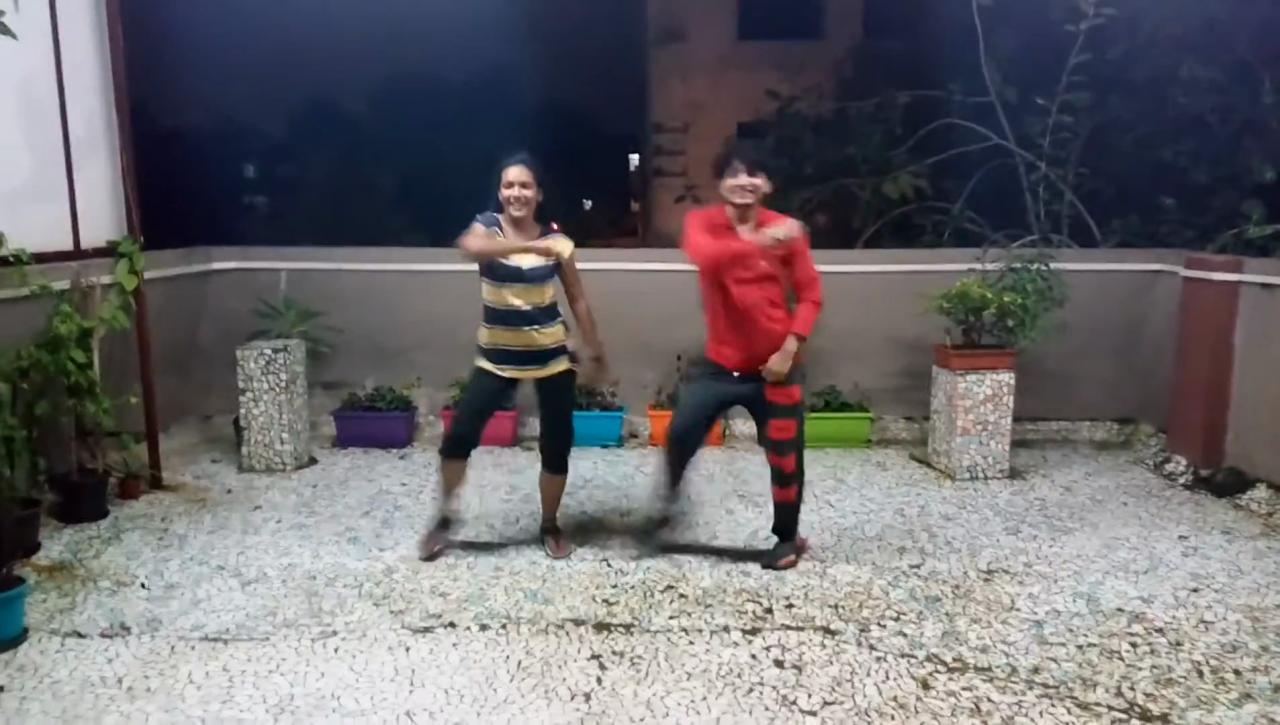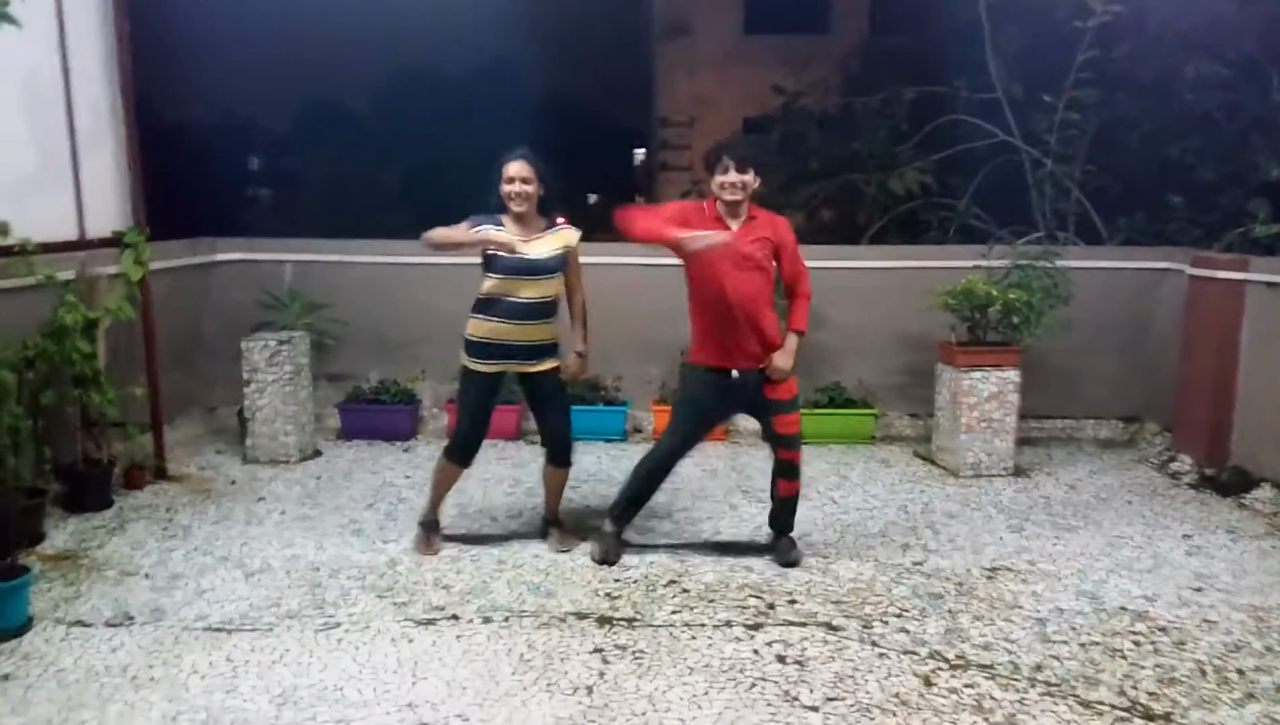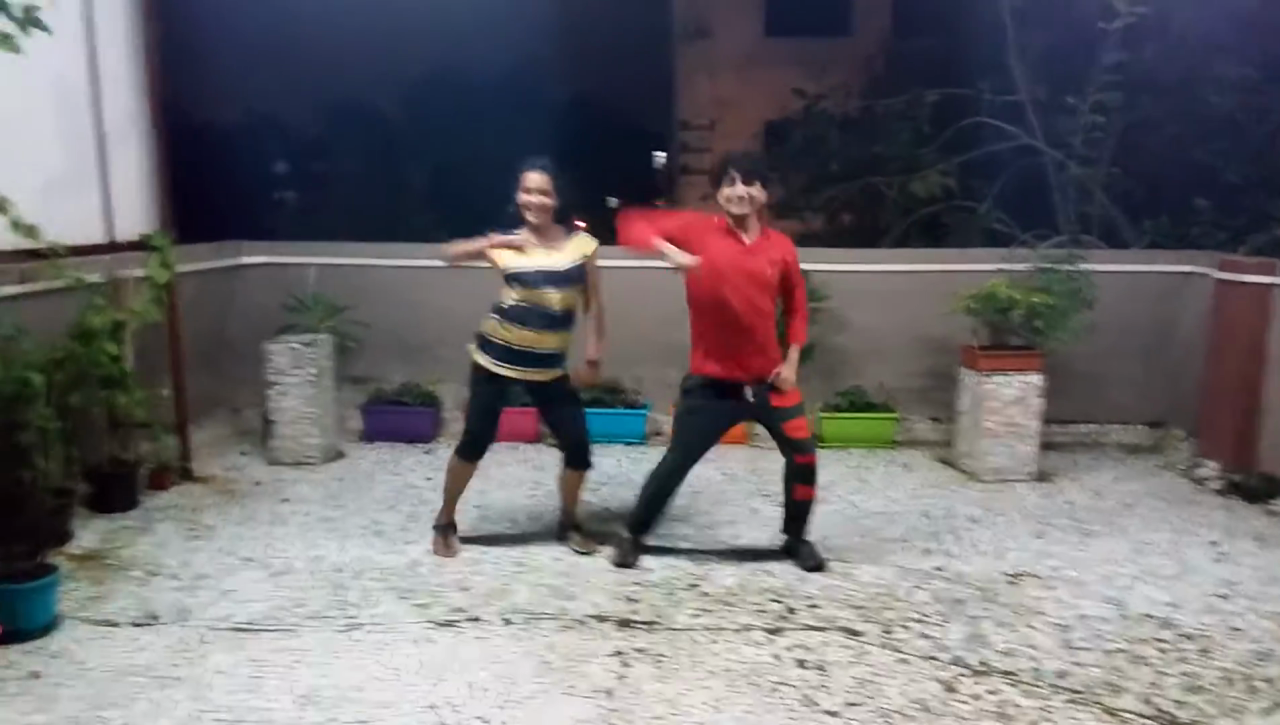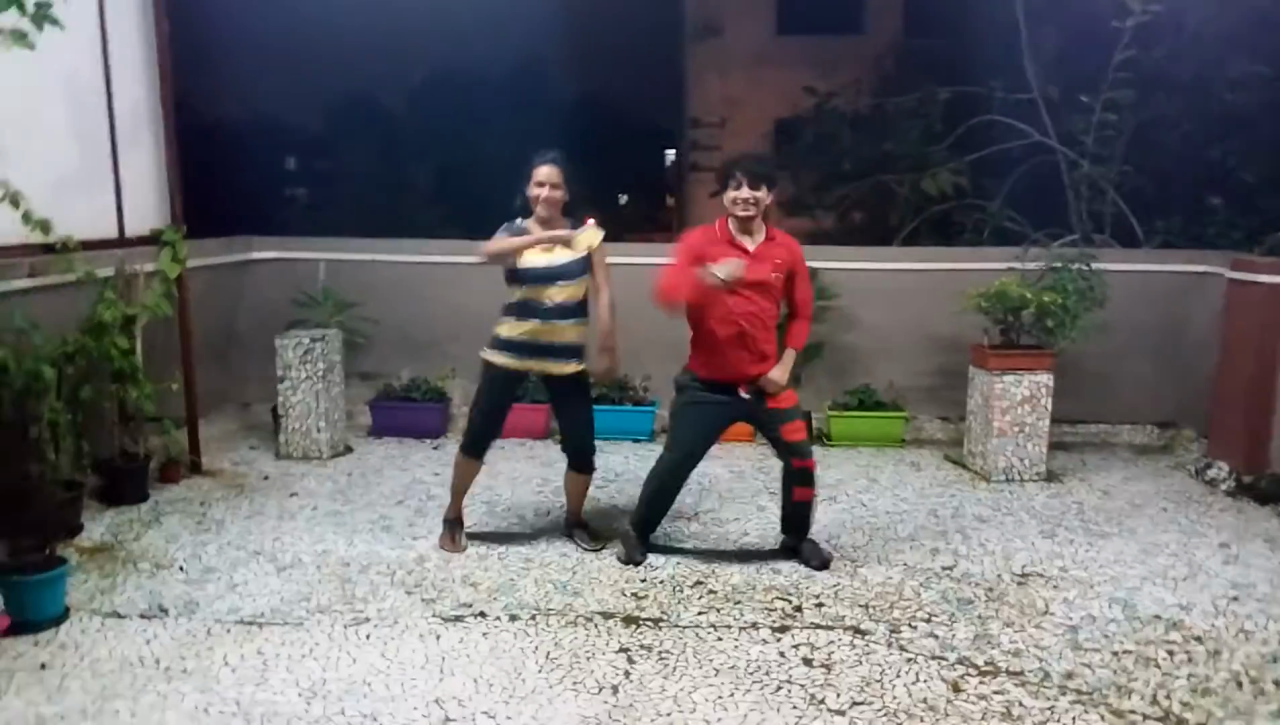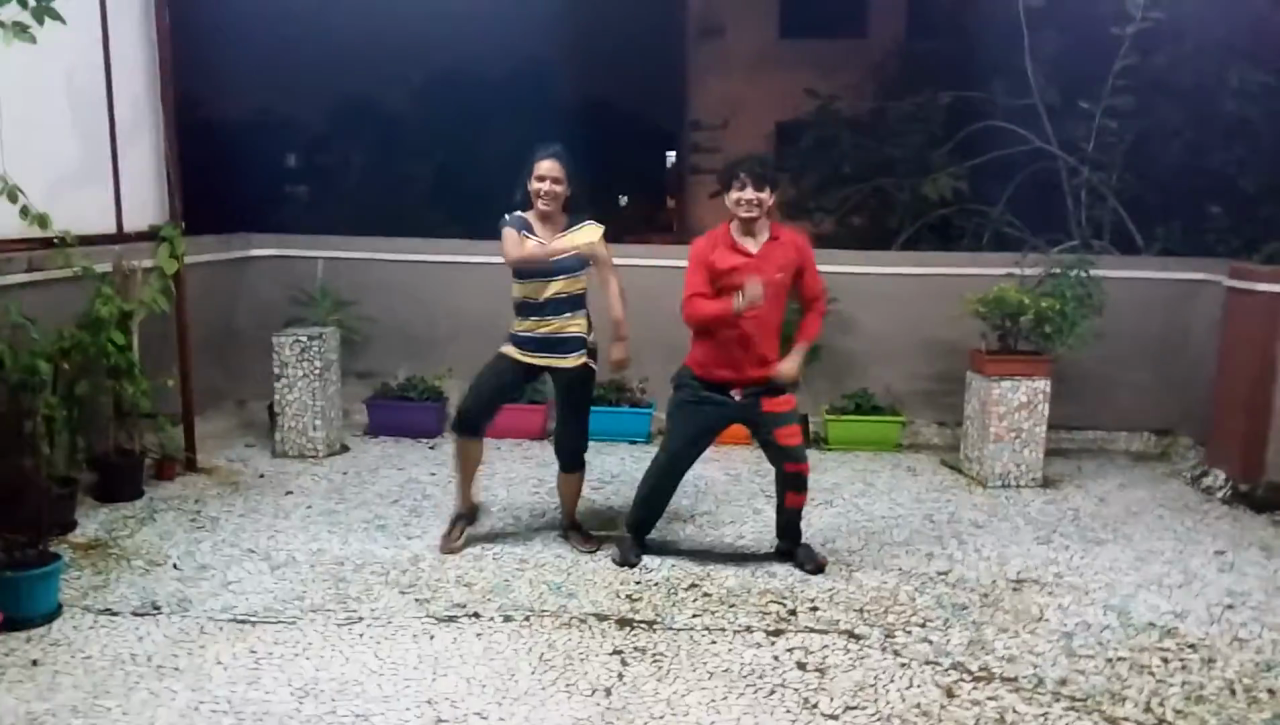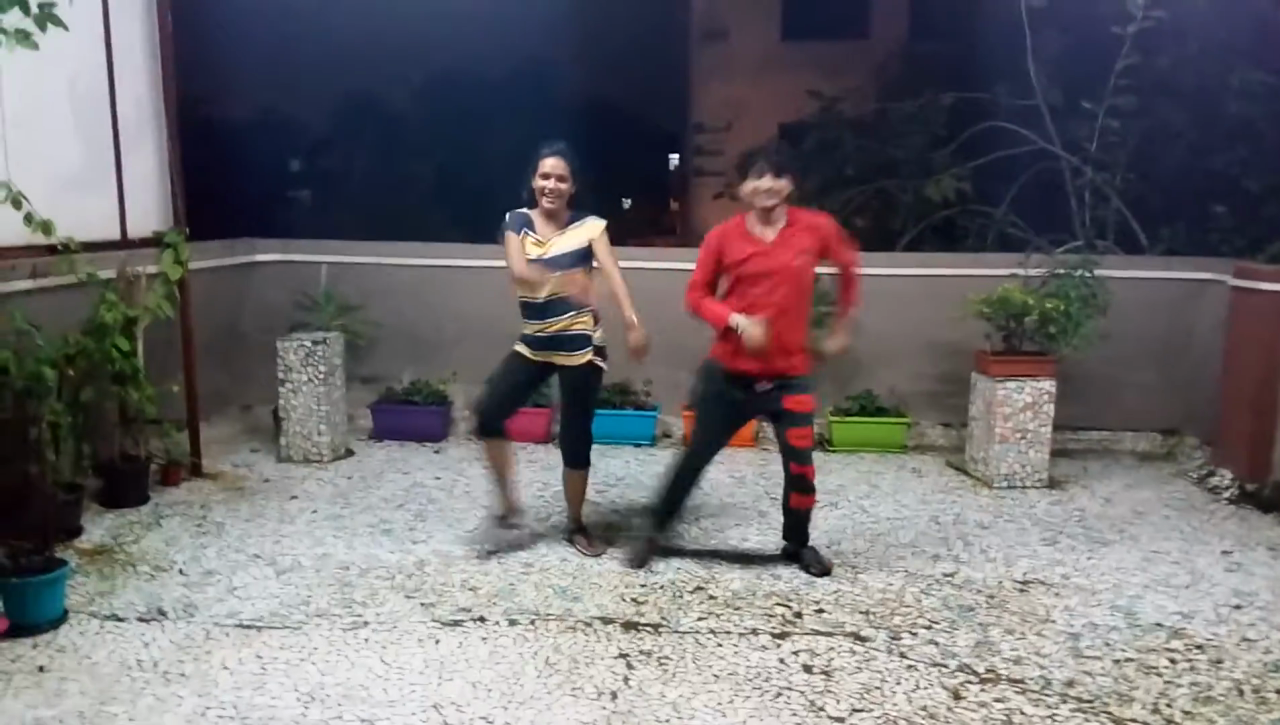
dt=0.1s
person 1, frame 1
left shoulder: (786, 231)
right shoulder: (702, 221)
left elbow: (810, 295)
right elbow: (705, 256)
left wrist: (791, 347)
right wrist: (759, 243)
left hip: (773, 366)
right hip: (720, 363)
left knee: (784, 456)
right knee: (681, 431)
left ankle: (788, 537)
right ankle: (670, 502)
person 1, frame 2
left shoulder: (776, 228)
right shoulder: (689, 216)
left elbow: (799, 288)
right elbow: (631, 220)
left wrist: (791, 344)
right wrist: (685, 237)
left hip: (766, 365)
right hip: (710, 368)
left knee: (788, 450)
right knee: (669, 450)
left ankle: (782, 533)
right ankle: (615, 524)
person 1, frame 3
left shoulder: (781, 248)
right shoulder: (696, 229)
left elbow: (796, 307)
right elbow: (630, 225)
left wrist: (791, 361)
right wrist: (667, 250)
left hip: (769, 378)
right hip: (712, 382)
left knee: (803, 455)
right knee: (676, 461)
left ankle: (796, 537)
right ankle: (632, 534)
person 1, frame 4
left shoulder: (787, 249)
right shoulder: (700, 241)
left elbow: (801, 313)
right elbow: (668, 295)
left wrist: (787, 363)
right wrist: (706, 277)
left hip: (765, 381)
right hip: (707, 384)
left knee: (801, 459)
right knee: (675, 463)
left ankle: (796, 537)
right ankle: (637, 532)
person 1, frame 5
left shoulder: (794, 245)
right shoulder: (707, 247)
left elbow: (814, 303)
right elbow: (692, 311)
left wrist: (797, 355)
right wrist: (737, 304)
left hip: (765, 382)
right hip: (705, 383)
left knee: (795, 464)
right knee: (669, 462)
left ankle: (791, 542)
right ankle: (634, 534)
person 1, frame 6
left shoulder: (815, 228)
right shoulder: (721, 235)
left elbow: (847, 265)
right elbow: (696, 295)
left wrist: (841, 325)
right wrist: (735, 320)
left hip: (788, 373)
right hip: (726, 370)
left knee: (801, 463)
right knee: (696, 457)
left ankle: (798, 544)
right ankle: (655, 530)
person 2, frame 1
left shoulder: (558, 243)
right shoulder: (486, 226)
left elbow: (578, 300)
right elbow: (470, 248)
left wrist: (594, 350)
right wrist: (531, 246)
left hip: (550, 358)
right hip: (495, 358)
left knee: (557, 448)
right knee: (459, 438)
left ankle: (550, 525)
right ankle: (444, 517)
person 2, frame 2
left shoulder: (564, 235)
right shoulder: (487, 227)
left elbow: (577, 296)
right elbow: (432, 239)
left wrist: (579, 347)
right wrist: (483, 238)
left hip: (540, 357)
right hip: (487, 353)
left knee: (560, 443)
right knee: (465, 443)
left ankle: (552, 519)
right ankle: (430, 520)
person 2, frame 3
left shoulder: (581, 243)
right shoulder: (505, 240)
left elbow: (593, 304)
right elbow: (452, 254)
left wrist: (591, 356)
right wrist: (498, 242)
left hip: (550, 363)
right hip: (498, 355)
left knee: (578, 445)
right knee: (474, 440)
left ankle: (569, 523)
right ankle: (445, 522)
person 2, frame 4
left shoulder: (587, 233)
right shoulder: (514, 232)
left elbow: (603, 292)
right elbow: (487, 254)
left wrist: (606, 345)
right wrist: (539, 237)
left hip: (564, 356)
right hip: (509, 351)
left knee: (580, 447)
right knee: (477, 437)
left ankle: (574, 521)
right ankle: (452, 519)
person 2, frame 5
left shoulder: (588, 230)
right shoulder: (515, 224)
left elbow: (610, 282)
right elbow: (514, 257)
left wrist: (620, 336)
right wrist: (572, 246)
left hip: (572, 349)
right hip: (523, 346)
left knee: (572, 445)
right knee: (469, 415)
left ankle: (570, 523)
right ankle: (464, 509)
person 2, frame 6
left shoulder: (590, 226)
right shoulder: (517, 222)
left elbow: (612, 272)
right elbow: (518, 271)
left wrist: (633, 322)
right wrist: (570, 289)
left hip: (578, 346)
right hip: (532, 344)
left knee: (576, 440)
right knee: (489, 414)
left ankle: (576, 524)
right ankle: (507, 502)
